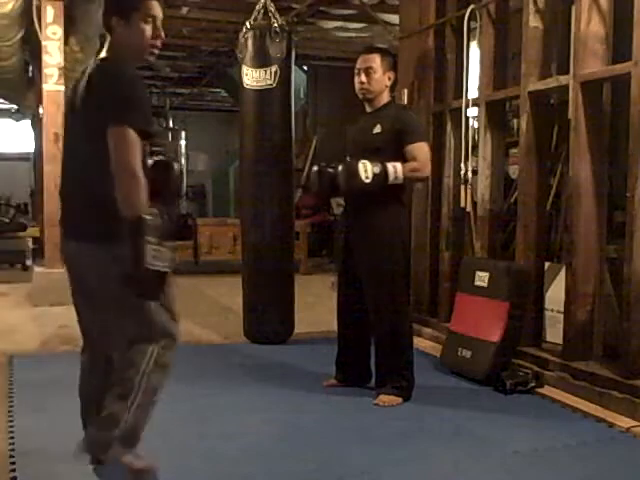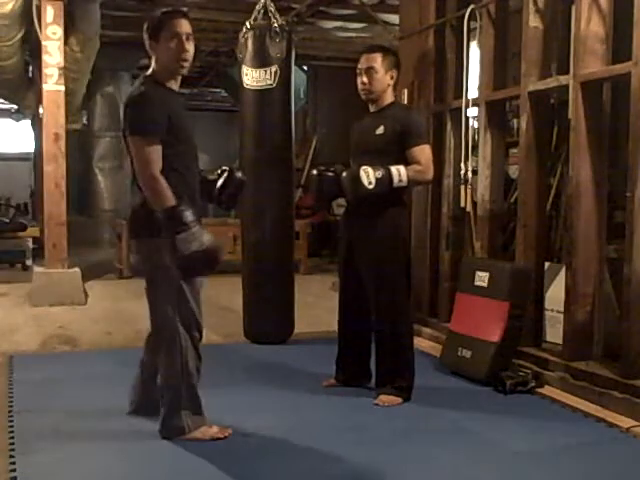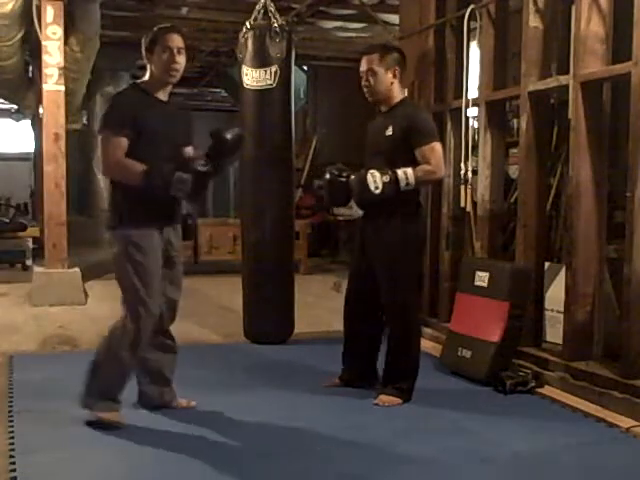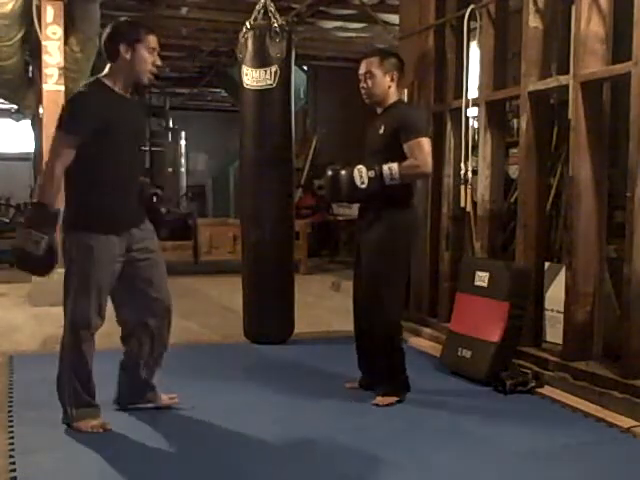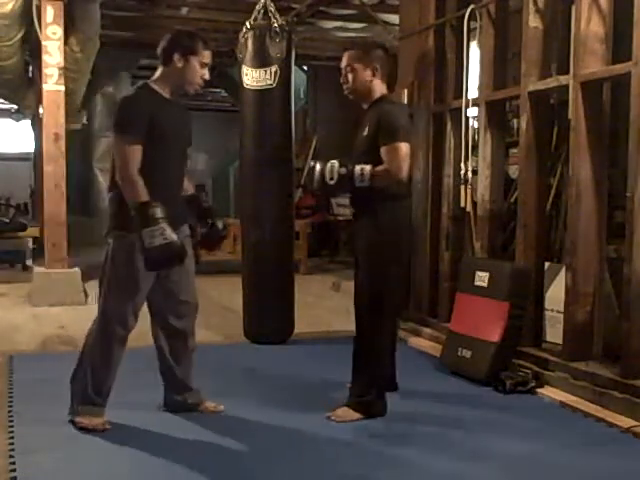
dt=0.7s
person 1, frame 1
left shoulder: (90, 79)
right shoulder: (125, 83)
right elbow: (126, 168)
left wrist: (147, 182)
right wrist: (141, 239)
left hip: (80, 234)
right hip: (112, 239)
left knee: (100, 342)
right knee: (152, 334)
left ankle: (102, 438)
right ankle: (114, 440)
person 1, frame 2
left shoulder: (169, 97)
right shoulder: (147, 100)
right elbow: (150, 175)
left wrist: (209, 186)
right wrist: (184, 228)
left hip: (178, 227)
right hip: (165, 228)
left knee: (171, 320)
right knee: (180, 324)
left ankle: (149, 398)
right ankle: (183, 419)
person 1, frame 3
left shoulder: (179, 114)
right shoulder: (125, 103)
left elbow: (186, 168)
right elbow: (112, 164)
left wrist: (203, 166)
right wrist: (162, 178)
left hip: (167, 223)
right hip: (134, 224)
left knee: (163, 311)
right knee: (141, 311)
left ankle: (157, 389)
right ankle: (100, 396)
person 1, frame 4
left shoulder: (134, 106)
right shoulder: (87, 101)
right elbow: (55, 168)
left wrist: (149, 197)
right wrist: (42, 222)
left hip: (136, 227)
right hip: (94, 232)
left knee: (155, 307)
right knee: (84, 321)
left ankle: (137, 389)
right ankle: (80, 407)
person 1, frame 5
left shoulder: (179, 111)
right shoulder: (137, 104)
right elbow: (127, 172)
right wrist: (151, 222)
left hip: (174, 229)
right hip: (137, 230)
left knee: (180, 313)
right knee: (116, 317)
left ankle: (181, 394)
right ankle: (87, 403)
person 2, frame 1
left shoulder: (402, 119)
right shoulder: (356, 126)
left elbow: (423, 168)
left wrist: (379, 172)
right wrist: (335, 180)
left hip: (386, 221)
right hip: (354, 219)
left knee: (389, 303)
right knee: (351, 301)
left ankle: (396, 383)
right ankle: (351, 371)
person 2, frame 2
left shoulder: (406, 119)
right shoulder: (360, 125)
left elbow: (425, 171)
left wrist: (383, 175)
right wrist: (336, 181)
left hip: (387, 222)
right hip: (355, 219)
left knee: (390, 304)
right knee: (352, 300)
left ankle: (396, 383)
right ankle: (352, 371)
person 2, frame 3
left shoulder: (415, 117)
right shoulder: (376, 122)
left elbow: (435, 170)
left wrist: (390, 179)
right wrist: (351, 184)
left hip: (401, 223)
right hip: (372, 222)
left knee: (400, 305)
right knee: (359, 300)
left ankle: (399, 384)
right ankle: (358, 372)
person 2, frame 4
left shoulder: (408, 117)
right shoulder: (377, 123)
left elbow: (423, 165)
left wrist: (376, 175)
right wrist: (352, 182)
left hip: (393, 219)
right hip: (371, 217)
left knee: (382, 301)
right knee: (365, 300)
left ankle: (394, 382)
right ankle: (373, 374)
person 2, frame 5
left shoulder: (390, 114)
right shoulder: (373, 115)
left elbow: (397, 171)
left wrist: (346, 175)
right wrist: (345, 174)
left hip: (386, 222)
right hip: (372, 220)
left knee: (375, 311)
right knee: (373, 307)
left ankle: (368, 400)
right ankle: (381, 378)
